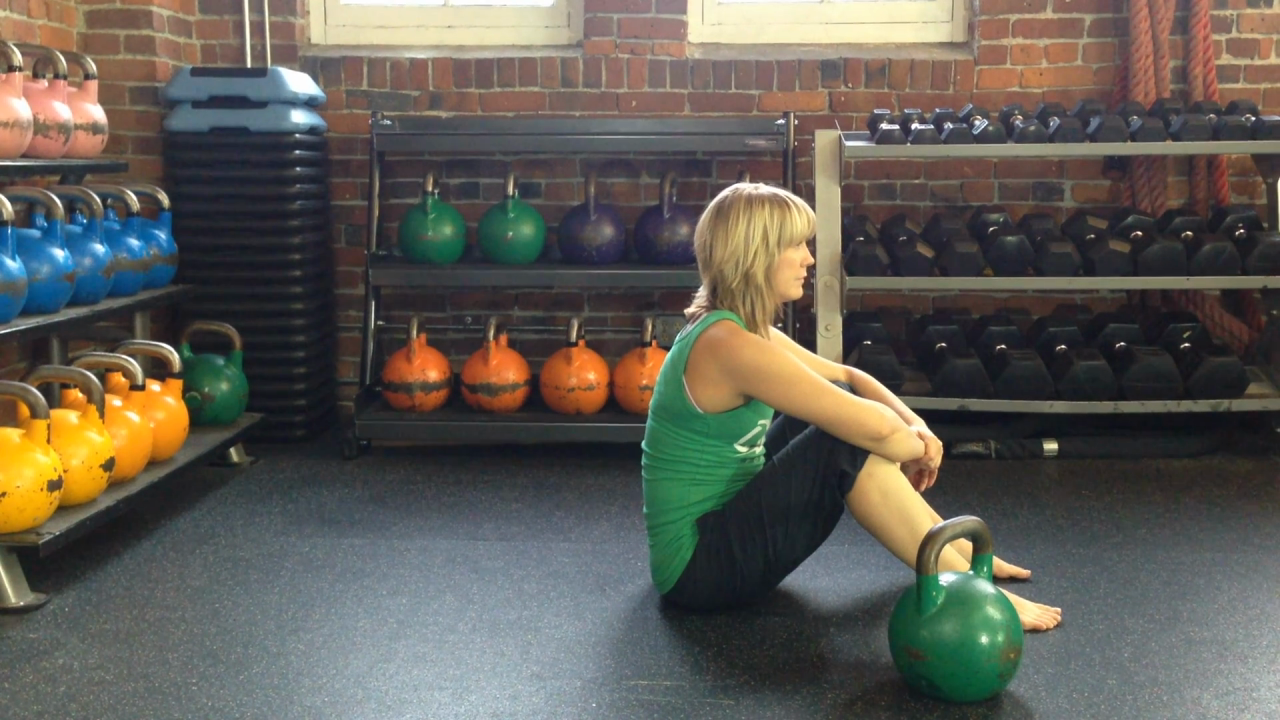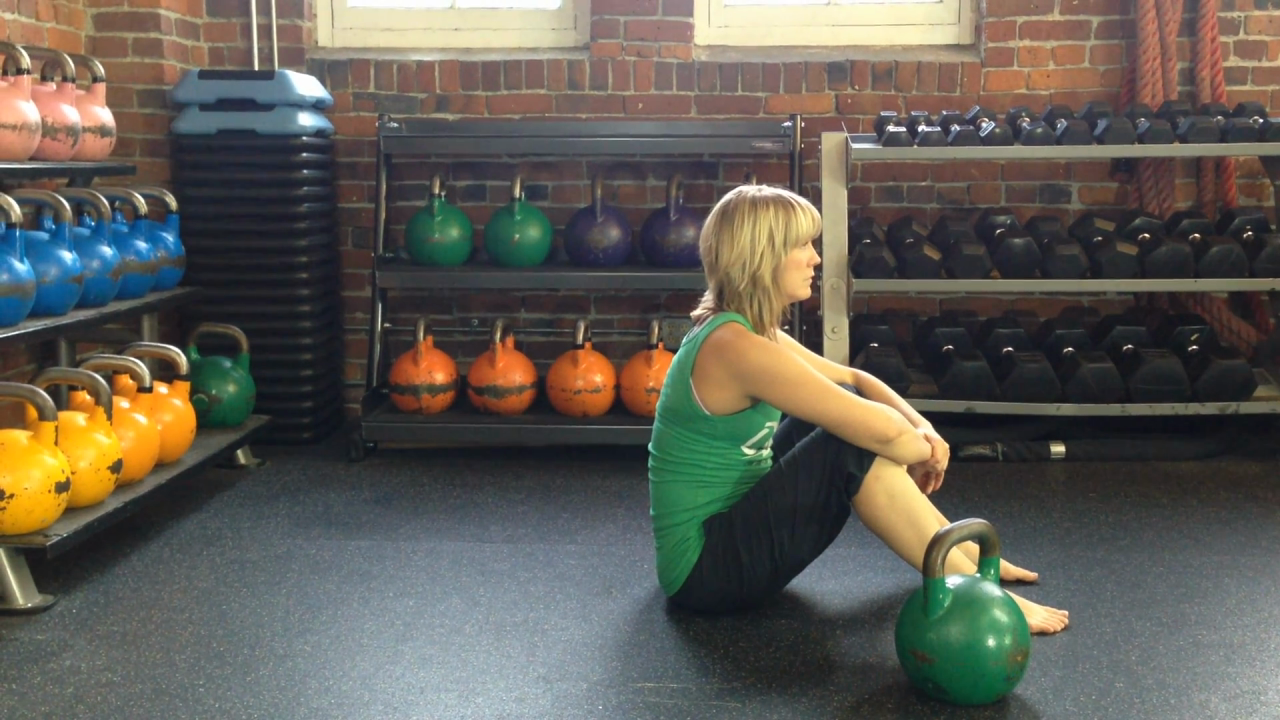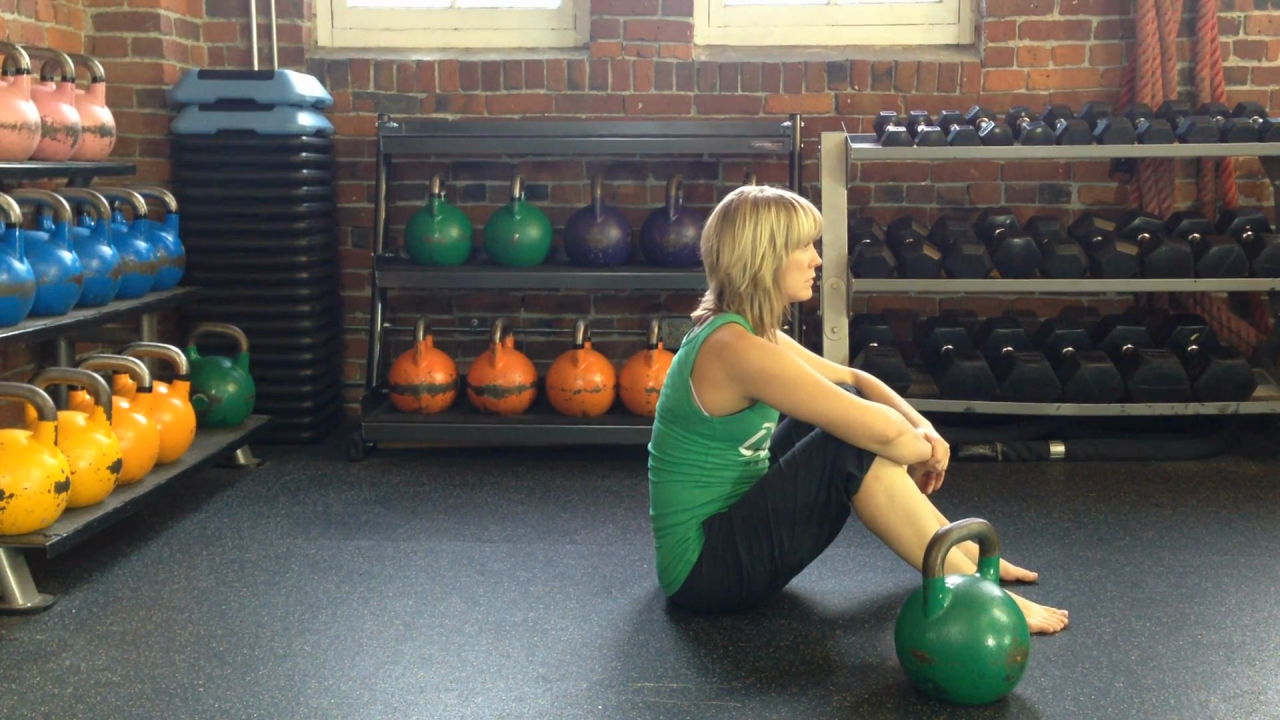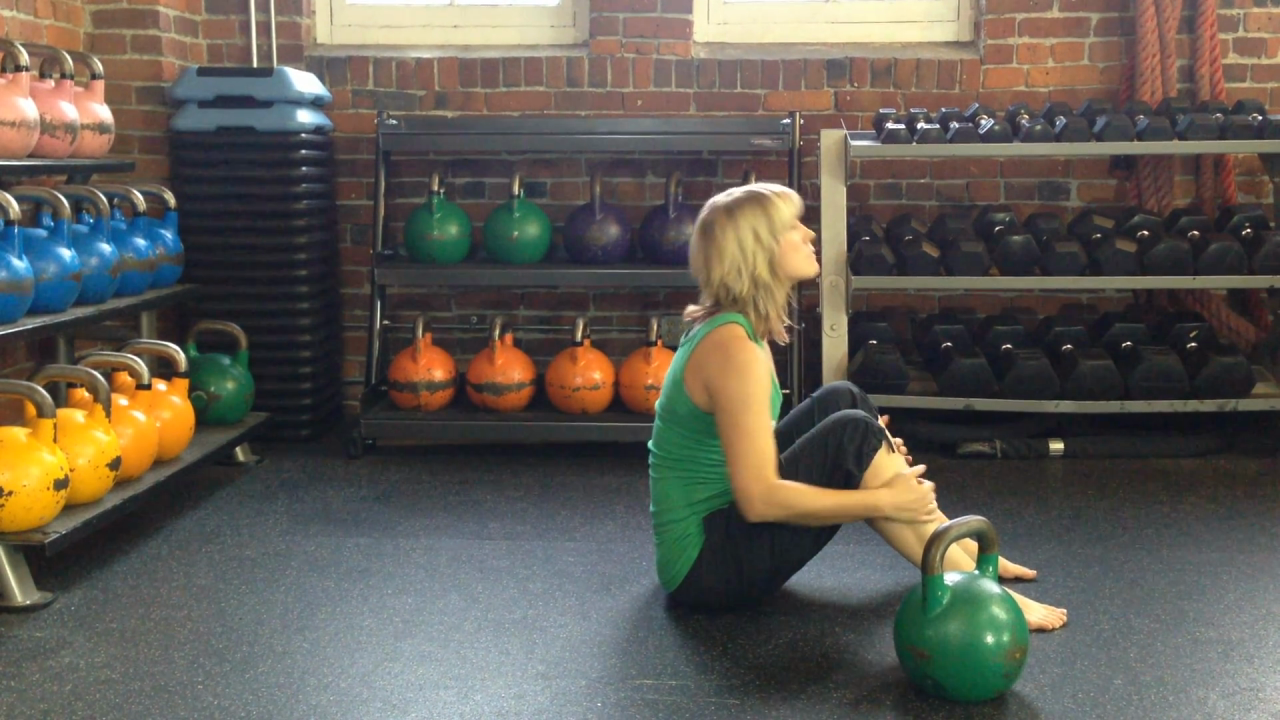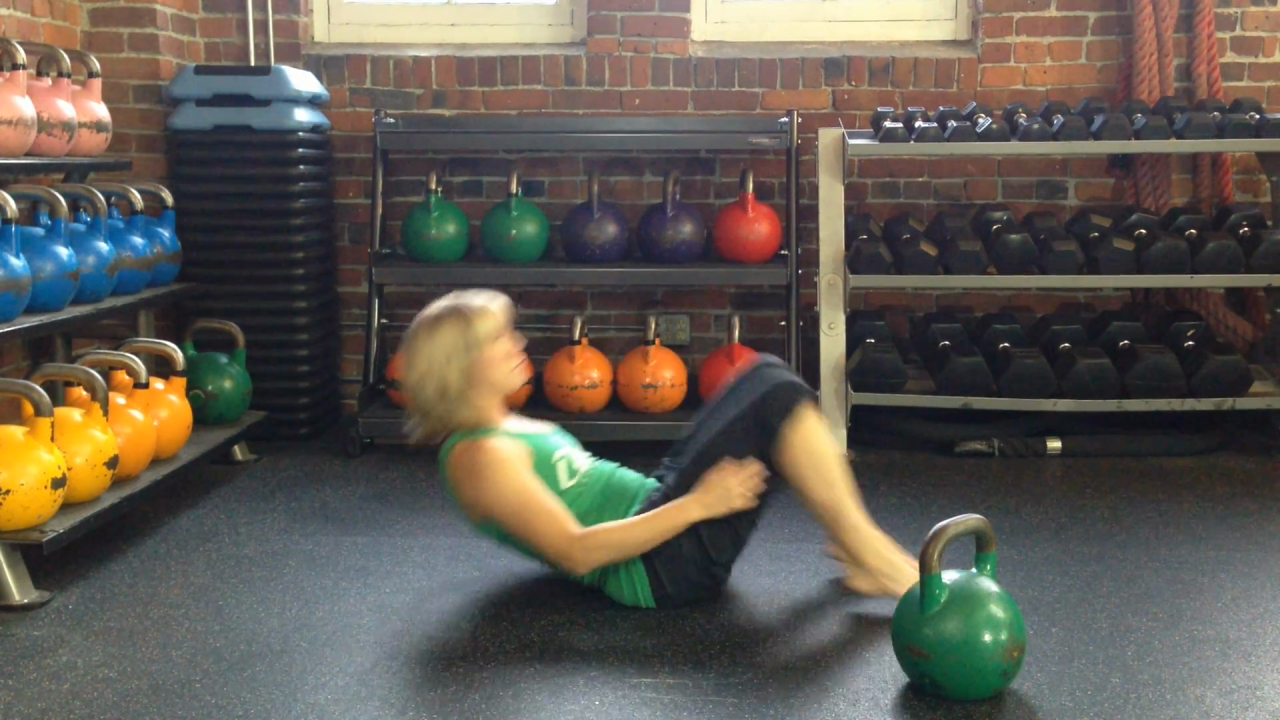
dt=1s
person 1, frame 1
left shoulder: (735, 328)
right shoulder: (732, 345)
left elbow: (848, 377)
right elbow: (873, 427)
left wrist: (915, 426)
right wrist: (917, 446)
left hip: (722, 524)
right hip: (698, 563)
left knee: (842, 402)
right knee: (852, 448)
left ankle: (955, 549)
person 1, frame 2
left shoulder: (741, 330)
right shoulder: (738, 347)
left elbow: (854, 379)
right elbow: (879, 429)
left wrist: (922, 428)
right wrist: (923, 450)
left hip: (728, 526)
right hip: (705, 564)
left knee: (848, 404)
right knee: (858, 450)
left ankle: (963, 551)
person 1, frame 3
left shoulder: (741, 331)
right shoulder: (737, 348)
left elbow: (854, 379)
right elbow: (878, 430)
left wrist: (921, 428)
right wrist: (923, 450)
left hip: (729, 524)
right hip: (705, 564)
left knee: (848, 408)
right knee: (856, 447)
left ankle: (963, 551)
person 1, frame 4
left shoulder: (731, 328)
right shoulder: (733, 348)
right elbow: (759, 498)
left wrist: (868, 450)
right wrist: (884, 501)
left hip: (723, 527)
right hip: (706, 562)
left knee: (841, 401)
right knee: (854, 435)
left ankle: (961, 548)
person 1, frame 5
left shoulder: (496, 429)
right shoulder: (479, 457)
right elbow: (579, 552)
left wrist: (692, 495)
right wrist: (700, 505)
left hip: (660, 510)
right hip: (661, 565)
left knee: (765, 377)
right knee: (779, 397)
left ankle: (853, 541)
right ankle: (874, 559)
